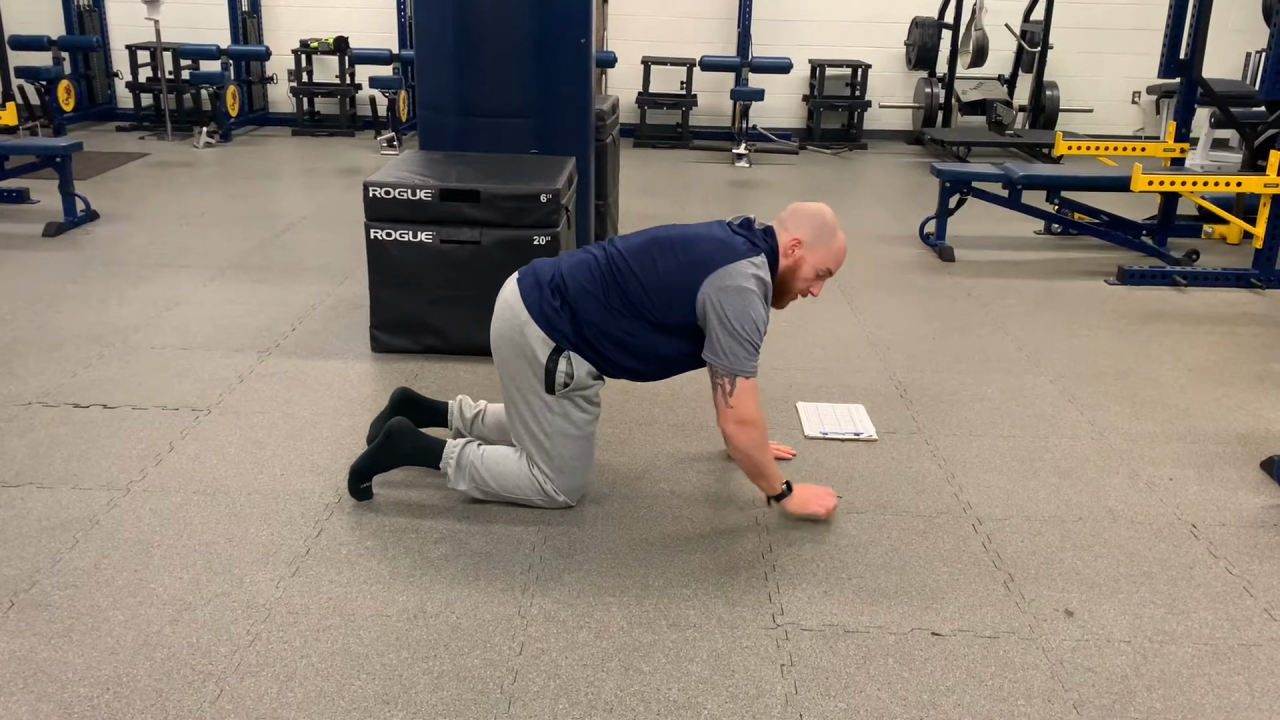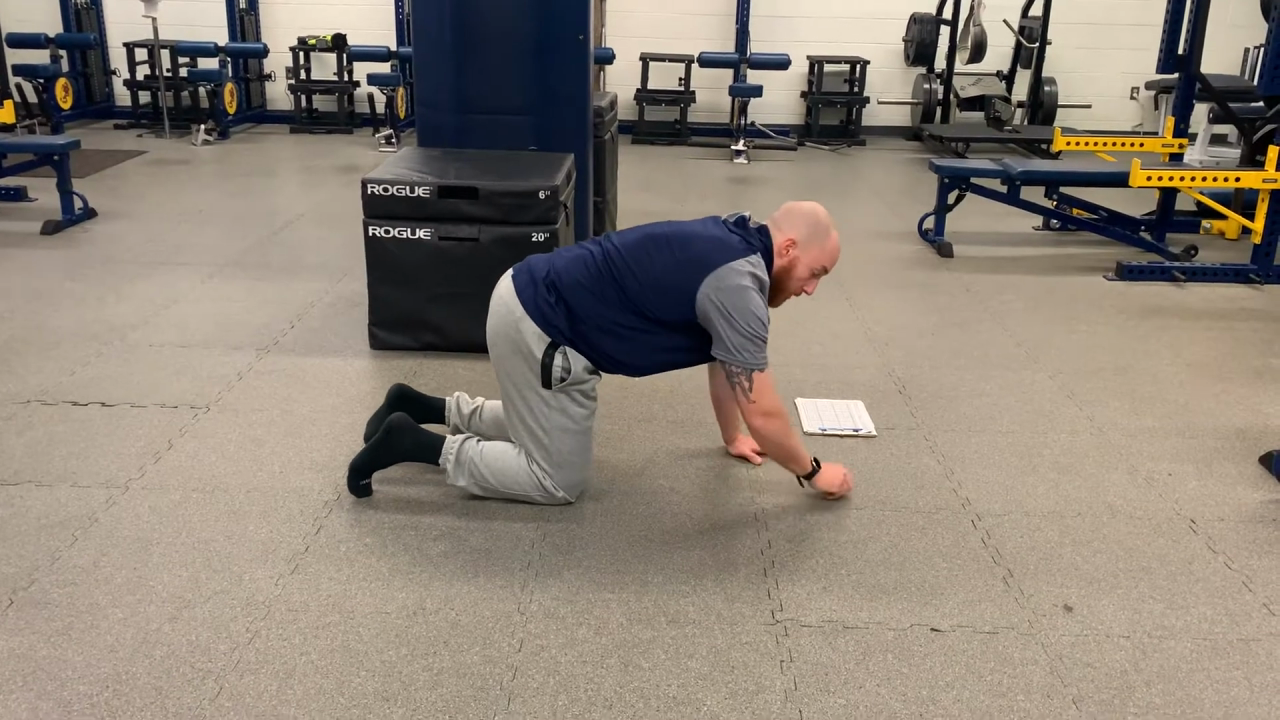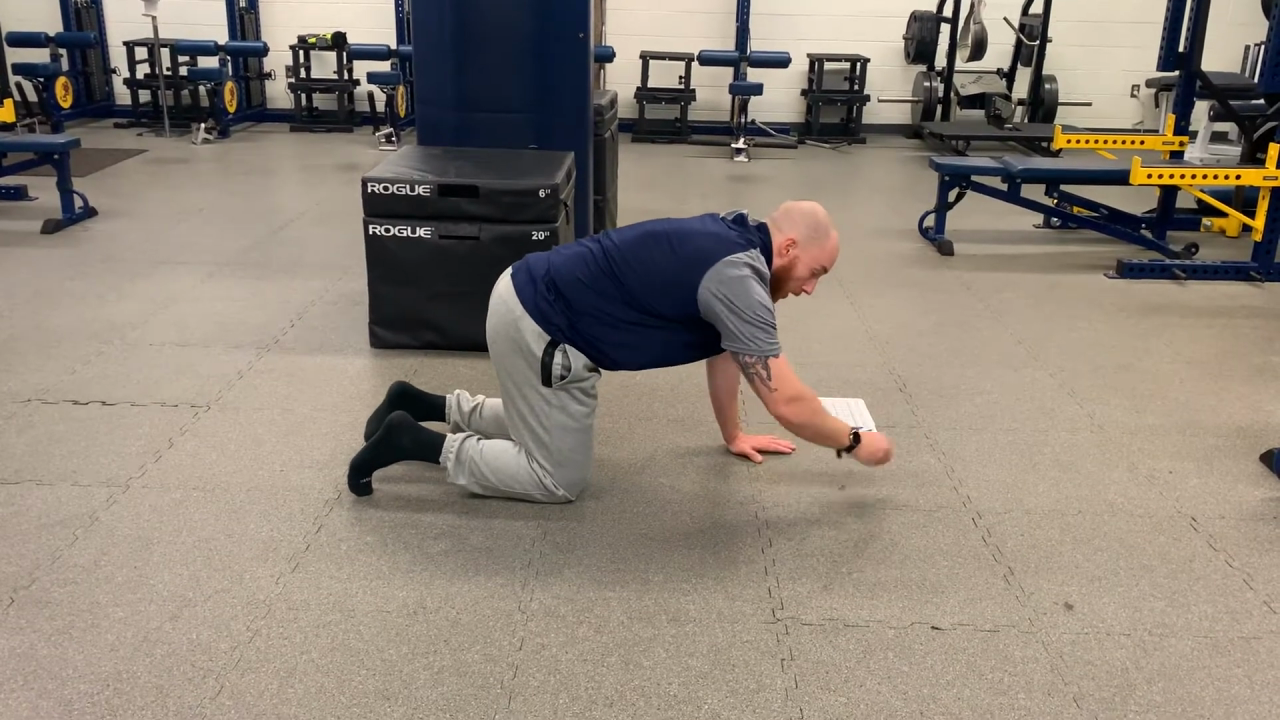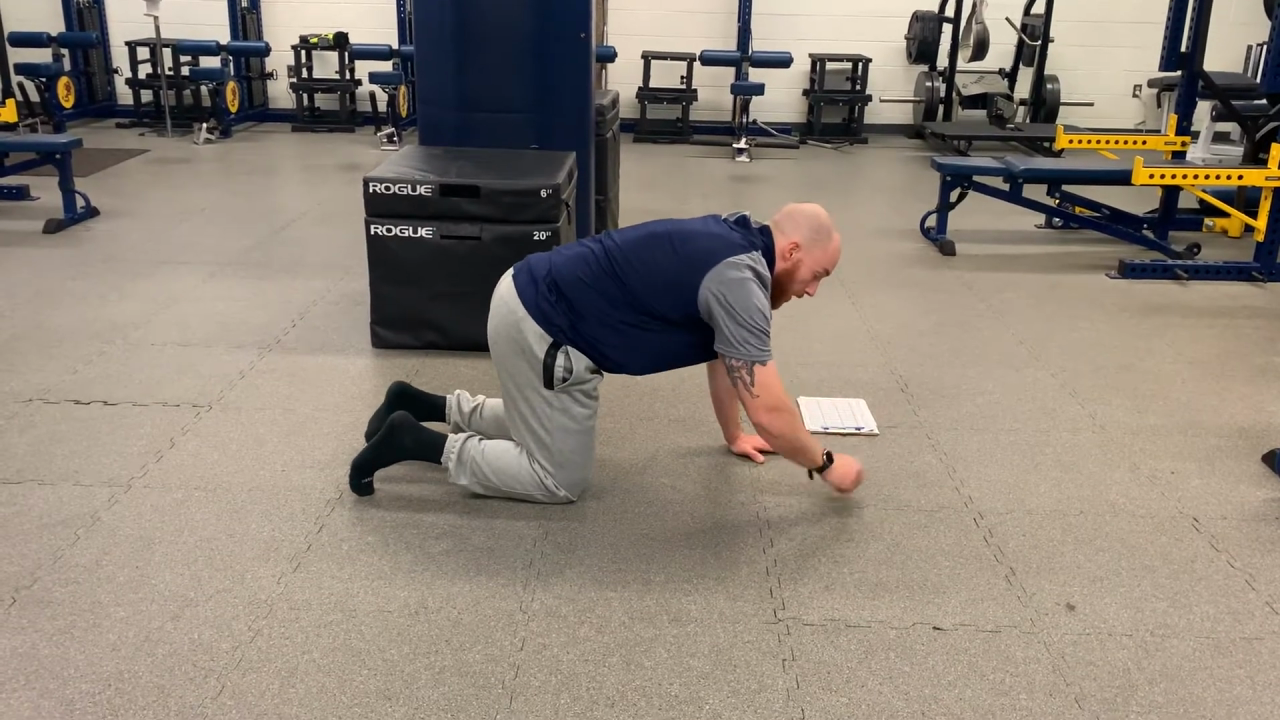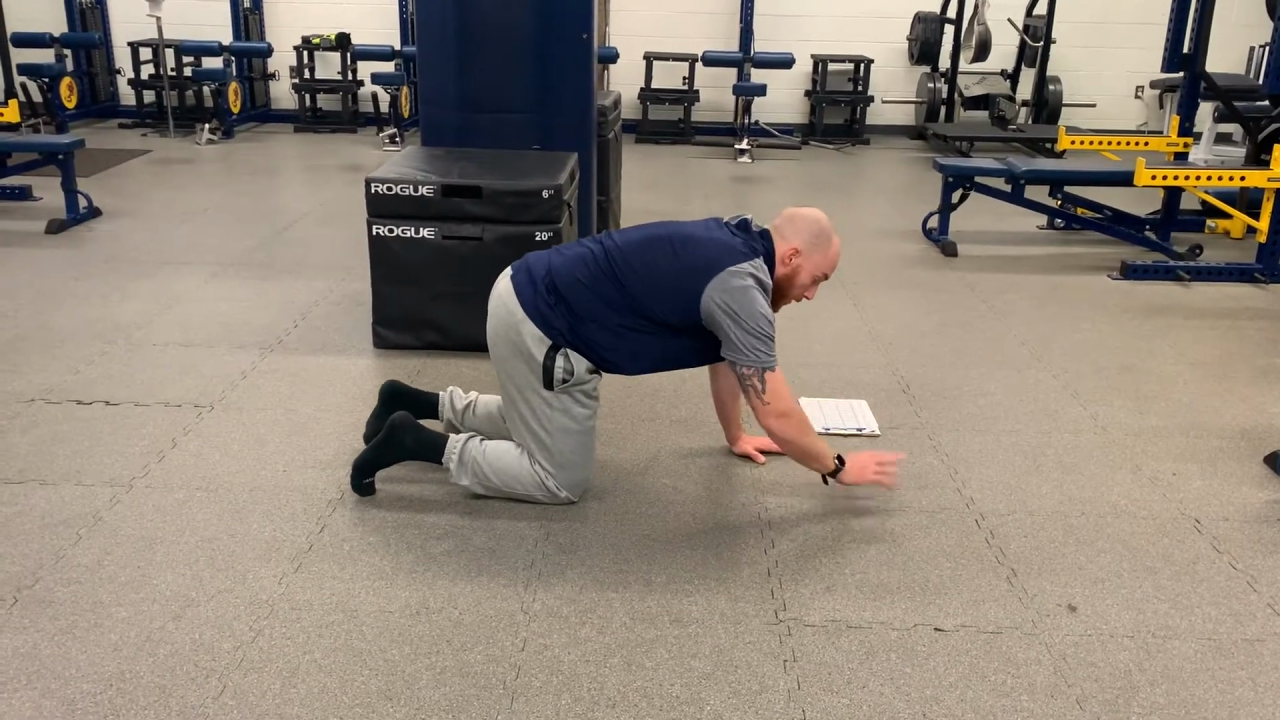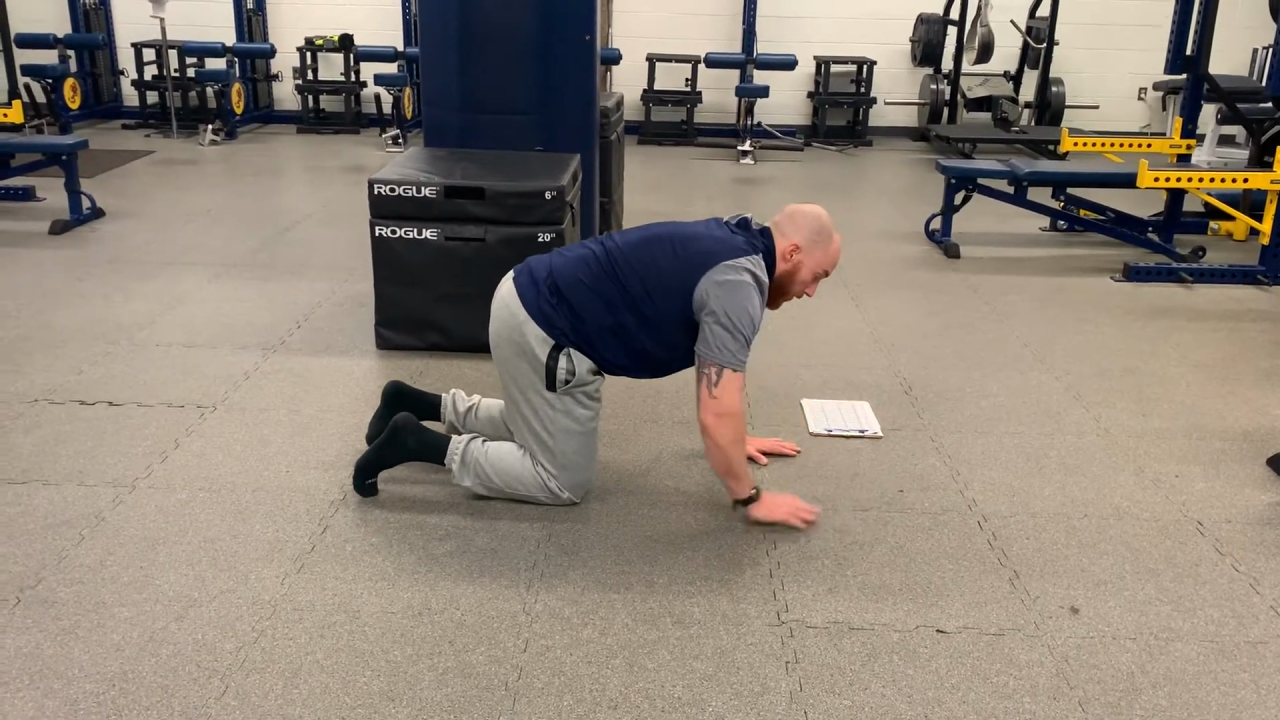
dt=0.3s
person 1, frame 1
left shoulder: (741, 247)
right shoulder: (741, 286)
left elbow: (726, 372)
right elbow: (738, 420)
left wrist: (743, 438)
right wrist: (785, 493)
left hip: (536, 306)
right hip: (544, 333)
left knee: (542, 433)
right knee: (558, 482)
left ankle: (429, 411)
right ankle: (419, 447)
person 1, frame 2
left shoulder: (735, 243)
right shoulder: (737, 285)
left elbow: (722, 359)
right elbow: (763, 415)
left wrist: (733, 437)
right wrist: (813, 472)
left hip: (533, 303)
right hip: (540, 327)
left knee: (539, 428)
right knee: (558, 479)
left ankle: (420, 408)
right ankle: (415, 444)
person 1, frame 3
left shoulder: (734, 241)
right shoulder: (737, 278)
left elbow: (722, 352)
right elbow: (788, 401)
left wrist: (734, 434)
right wrist: (854, 443)
left hip: (532, 301)
right hip: (541, 324)
left knee: (545, 429)
right knee: (559, 477)
left ankle: (425, 405)
right ankle: (419, 443)
person 1, frame 4
left shoulder: (736, 242)
right shoulder: (739, 282)
left elbow: (721, 356)
right elbow: (768, 409)
left wrist: (733, 435)
right wrist: (826, 464)
left hip: (534, 302)
right hip: (541, 327)
left knee: (540, 429)
right knee: (559, 478)
left ankle: (420, 404)
right ankle: (417, 442)
person 1, frame 5
left shoulder: (738, 246)
right shoulder: (740, 288)
left elbow: (725, 356)
right elbow: (779, 416)
left wrist: (735, 435)
right wrist: (839, 468)
left hip: (529, 300)
right hip: (542, 328)
left knee: (542, 427)
right knee: (561, 479)
left ankle: (420, 404)
right ankle: (426, 443)
person 1, frame 6
left shoulder: (738, 243)
right shoulder: (738, 285)
left elbow: (722, 362)
right elbow: (716, 415)
left wrist: (737, 439)
right wrist: (750, 499)
left hip: (530, 303)
right hip: (543, 330)
left knee: (536, 430)
right knee: (562, 480)
left ankle: (417, 406)
right ankle: (420, 444)
